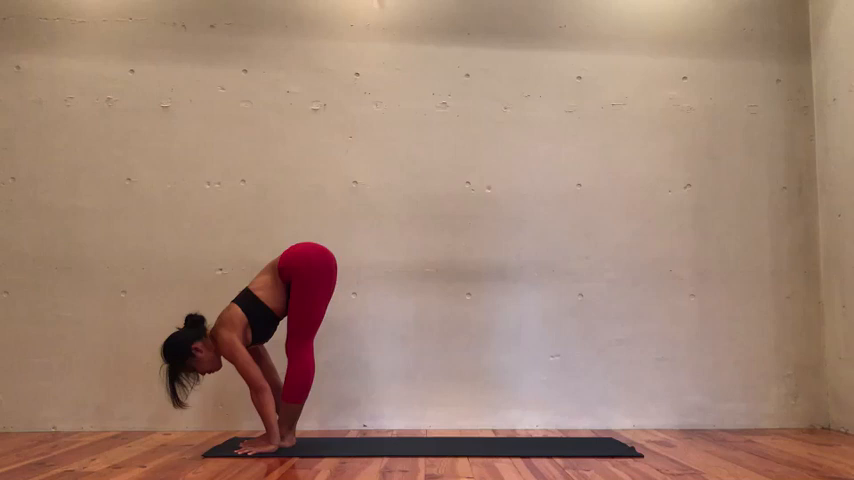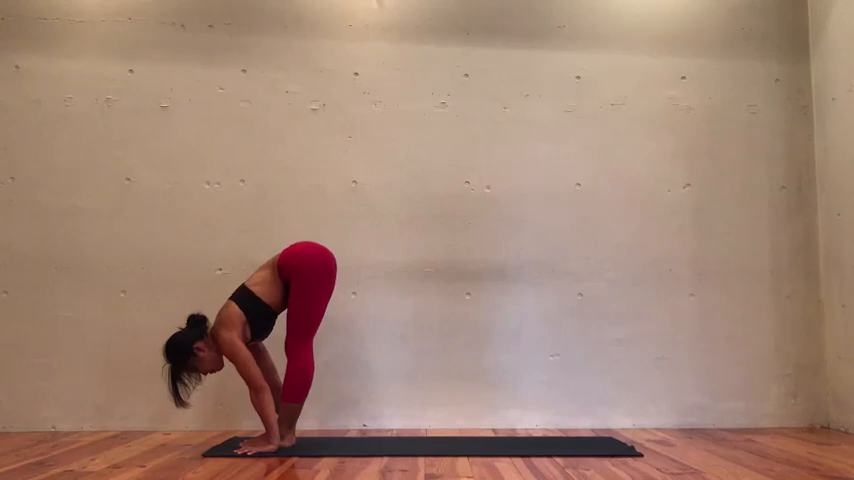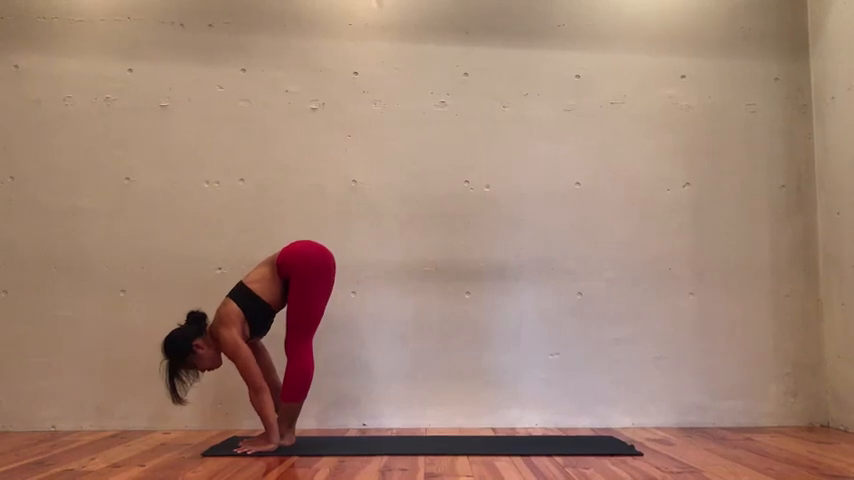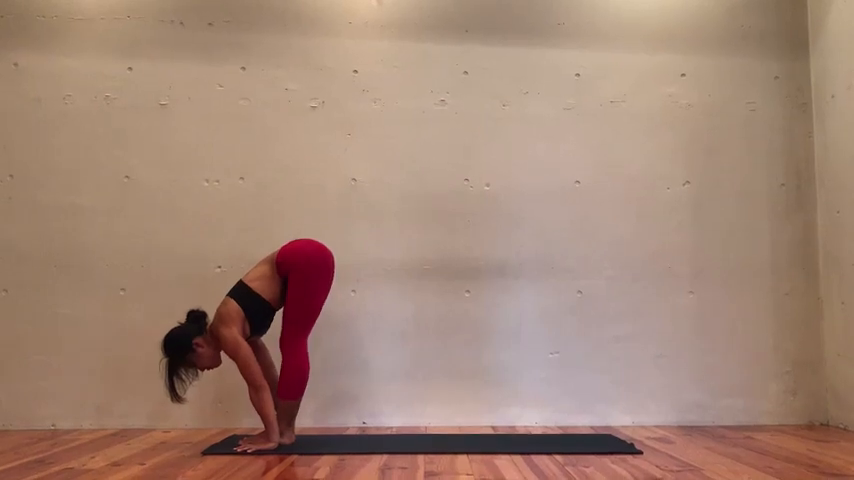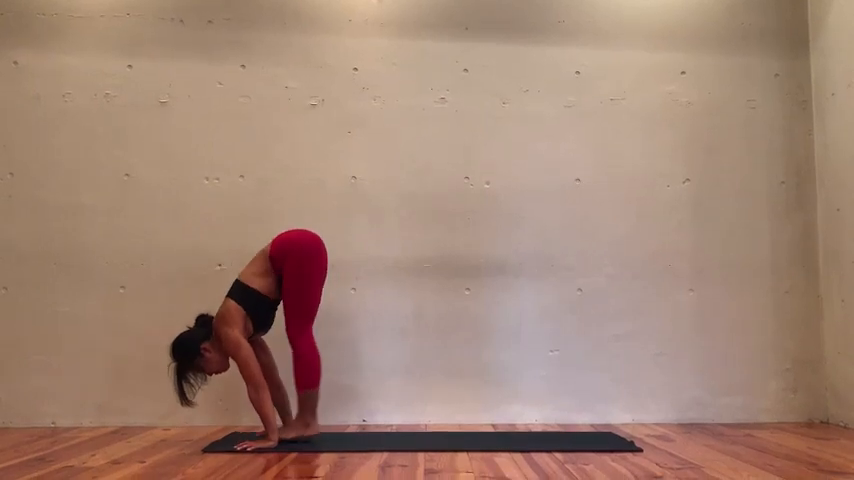
dt=0.5s
person 1, frame 1
left shoulder: (225, 338)
right shoulder: (238, 335)
left elbow: (261, 388)
right elbow: (271, 382)
left wrist: (273, 439)
right wrist: (275, 433)
left hip: (308, 264)
right hip: (304, 263)
left knee: (298, 353)
right knee: (299, 352)
left ankle: (286, 435)
right ankle: (286, 433)
person 1, frame 2
left shoulder: (226, 337)
right shoulder: (237, 333)
left elbow: (259, 388)
right elbow: (269, 381)
left wrist: (273, 439)
right wrist: (274, 432)
left hip: (308, 263)
right hip: (303, 262)
left knee: (298, 352)
right knee: (298, 352)
left ankle: (285, 434)
right ankle: (285, 432)
person 1, frame 3
left shoulder: (226, 334)
right shoulder: (236, 330)
left elbow: (258, 387)
right elbow: (268, 380)
left wrist: (273, 439)
right wrist: (274, 431)
left hip: (307, 263)
right hip: (302, 262)
left knee: (297, 351)
right knee: (298, 351)
left ankle: (285, 434)
right ankle: (285, 431)
person 1, frame 4
left shoulder: (226, 332)
right shoulder: (236, 329)
left elbow: (258, 386)
right elbow: (267, 380)
left wrist: (272, 437)
right wrist: (273, 429)
left hip: (307, 260)
right hip: (302, 259)
left knee: (292, 347)
right knee: (293, 347)
left ankle: (284, 431)
right ankle: (285, 429)
person 1, frame 5
left shoulder: (227, 335)
right shoulder: (235, 333)
left elbow: (257, 385)
right elbow: (269, 377)
left wrist: (272, 437)
right wrist: (285, 425)
left hip: (298, 249)
right hip: (292, 249)
left knee: (299, 335)
right knee: (299, 336)
left ankle: (307, 420)
right ankle: (305, 421)
